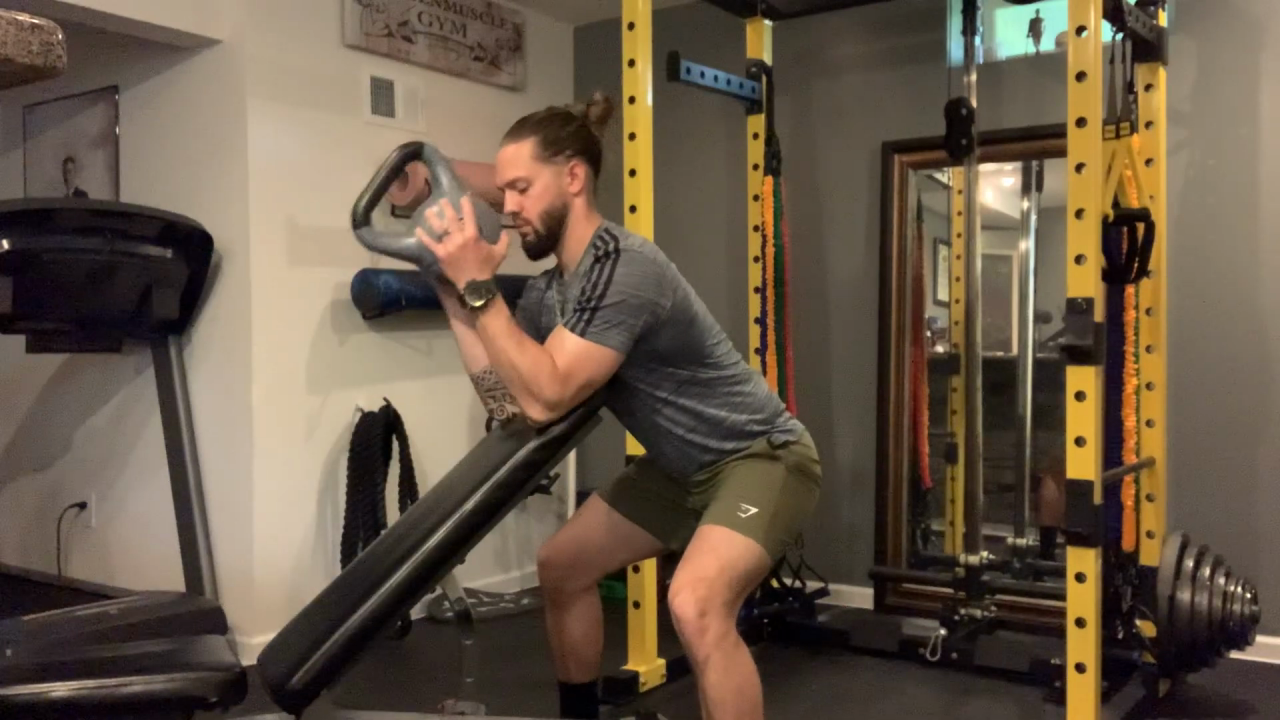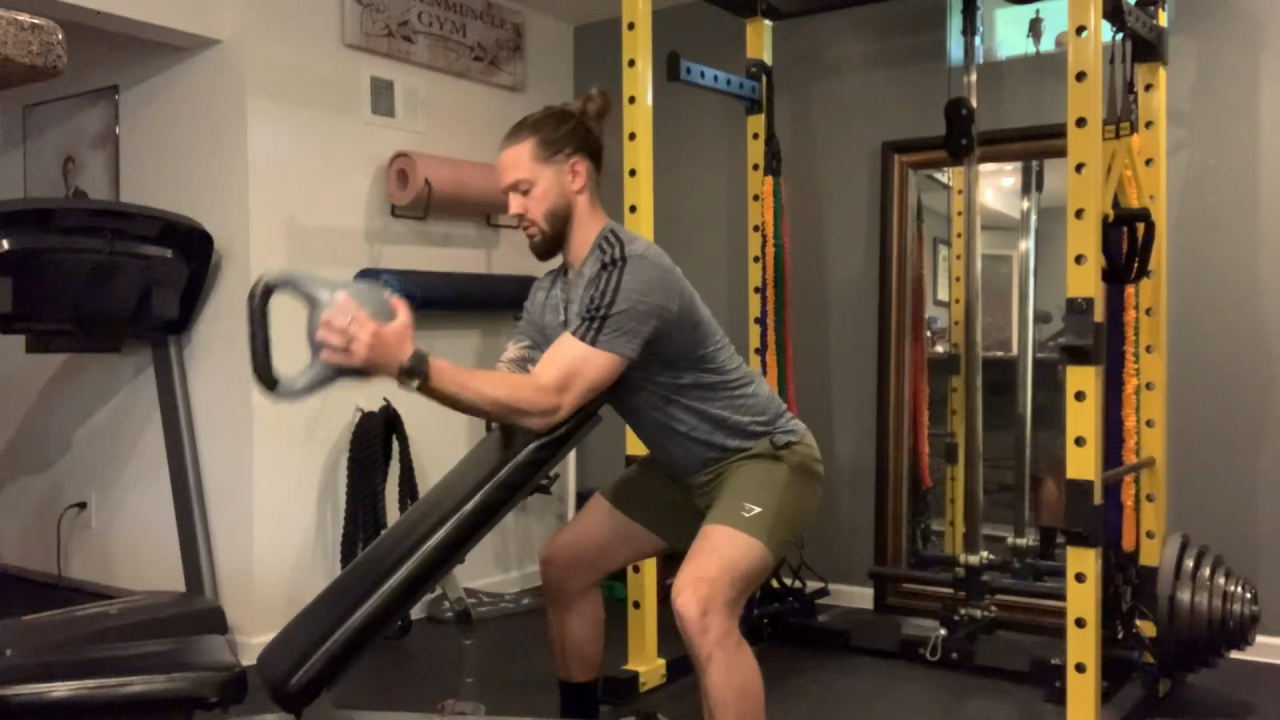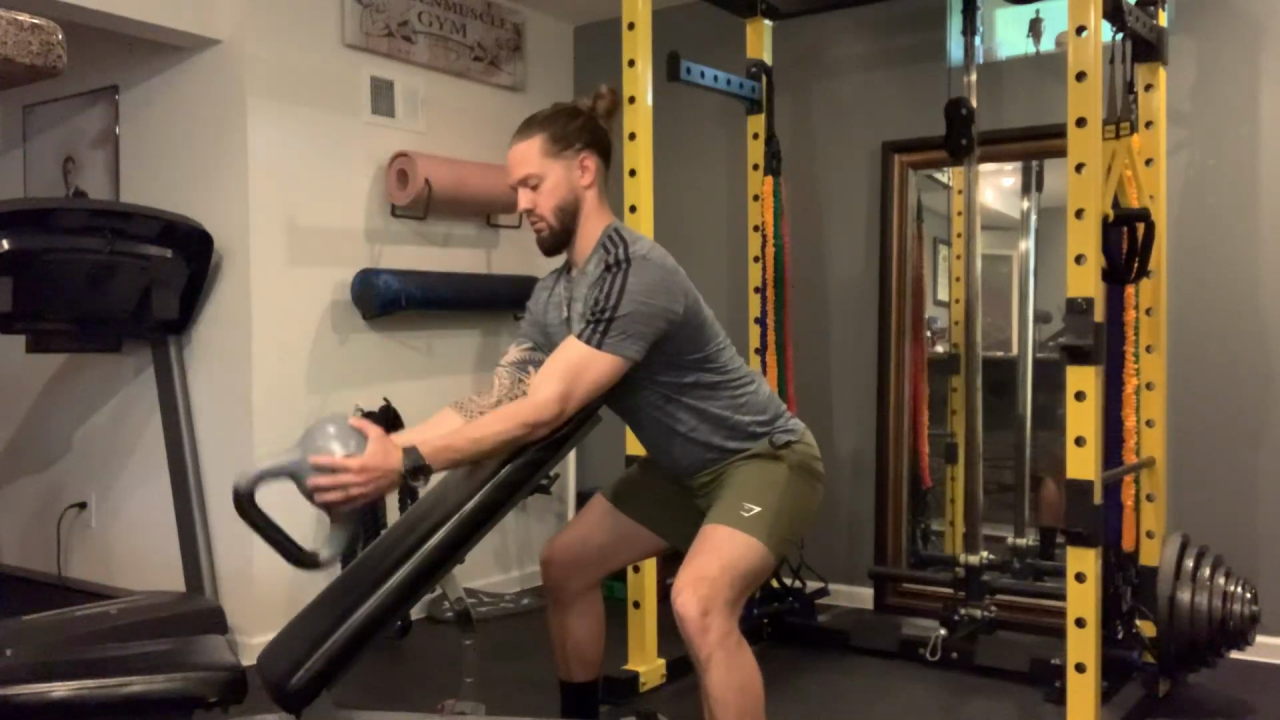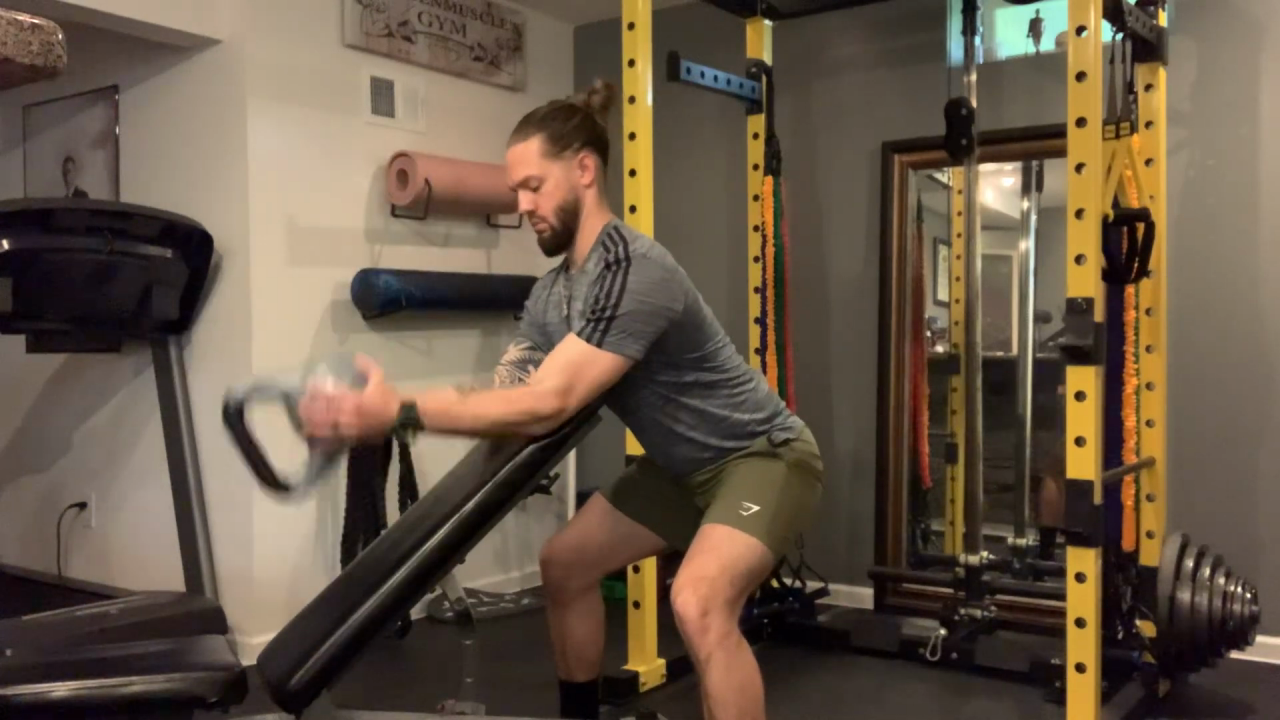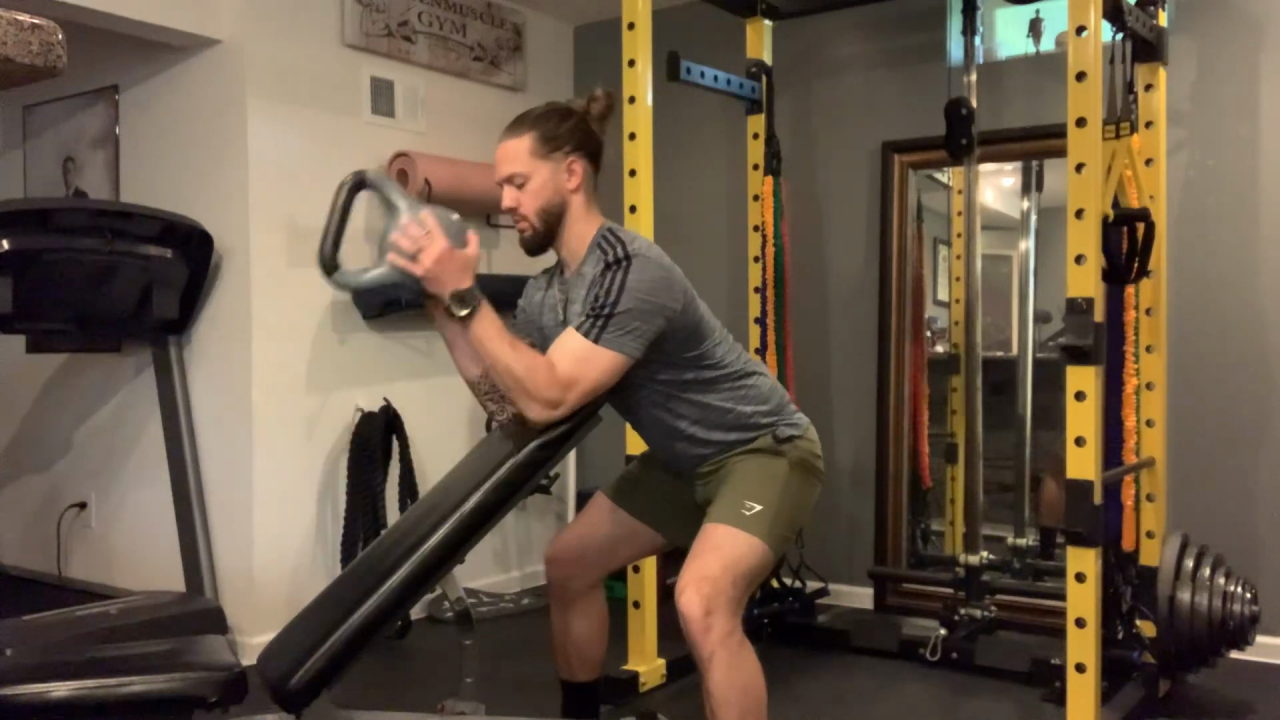
dt=0.5s
person 1, frame 1
left shoulder: (626, 269)
right shoulder: (548, 289)
left elbow: (546, 398)
right elbow: (509, 402)
left wrist: (479, 287)
right wrist: (456, 296)
left hip: (762, 455)
right hip: (681, 464)
left knee: (696, 604)
right knee: (562, 566)
person 1, frame 2
left shoulder: (631, 274)
right shoulder: (551, 295)
left elbow: (544, 403)
right elbow: (506, 392)
left wrist: (409, 361)
right wrist: (391, 354)
left hip: (763, 456)
right hip: (683, 464)
left knee: (698, 604)
right knee: (564, 566)
person 1, frame 3
left shoulder: (635, 274)
right shoulder: (554, 296)
left elbow: (543, 411)
right elbow: (499, 399)
left wrist: (405, 461)
right wrist: (388, 444)
left hip: (763, 457)
right hip: (684, 465)
left knee: (698, 603)
right knee: (565, 565)
person 1, frame 4
left shoulder: (636, 274)
right shoulder: (552, 294)
left elbow: (545, 405)
right elbow: (507, 392)
left wrist: (401, 411)
right wrist: (384, 404)
left hip: (762, 455)
right hip: (682, 463)
left knee: (698, 603)
right knee: (565, 565)
person 1, frame 5
left shoulder: (631, 271)
right shoulder: (546, 291)
left elbow: (549, 398)
right elbow: (510, 401)
left wrist: (462, 296)
right wrist: (444, 299)
left hip: (763, 449)
right hip: (683, 458)
left knee: (702, 603)
right knee: (569, 563)
